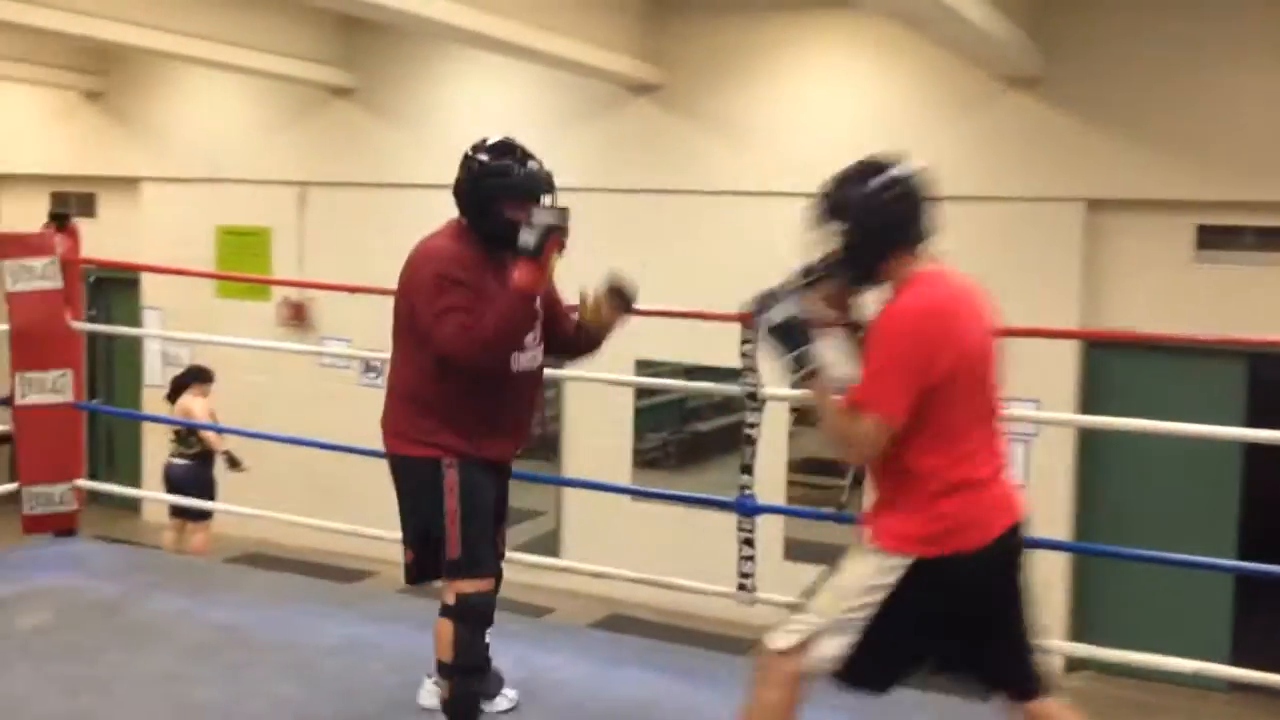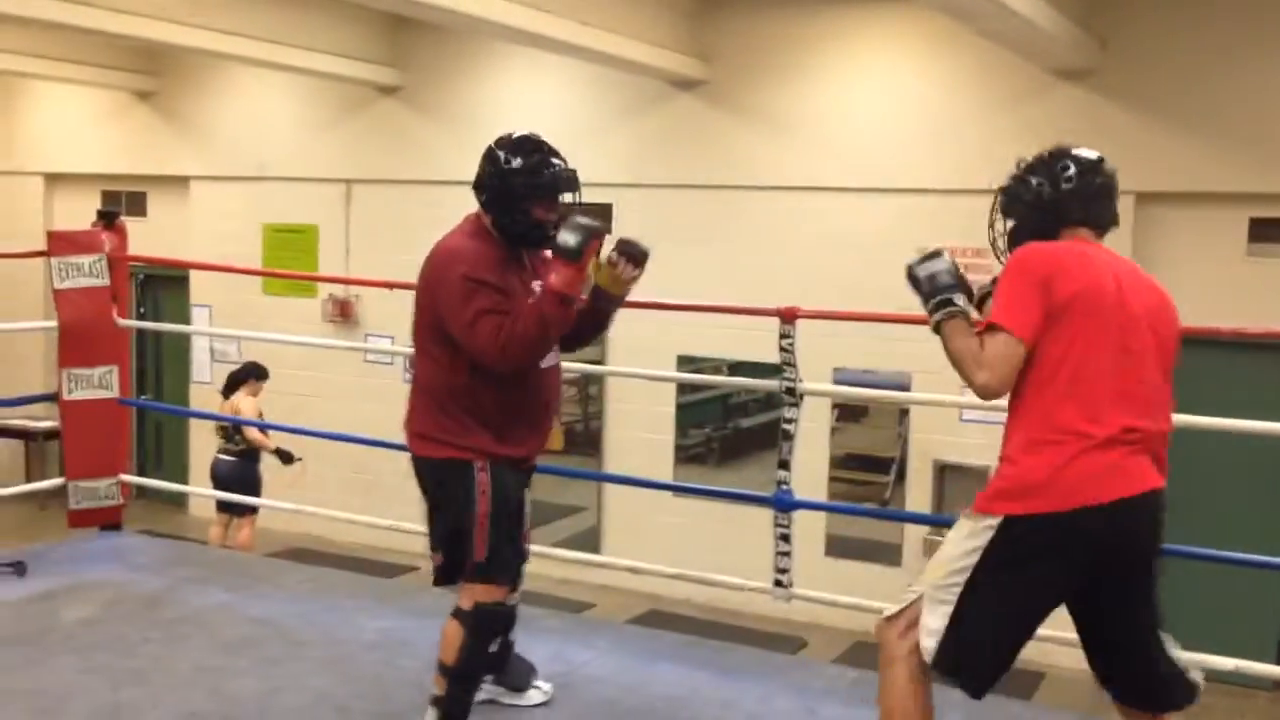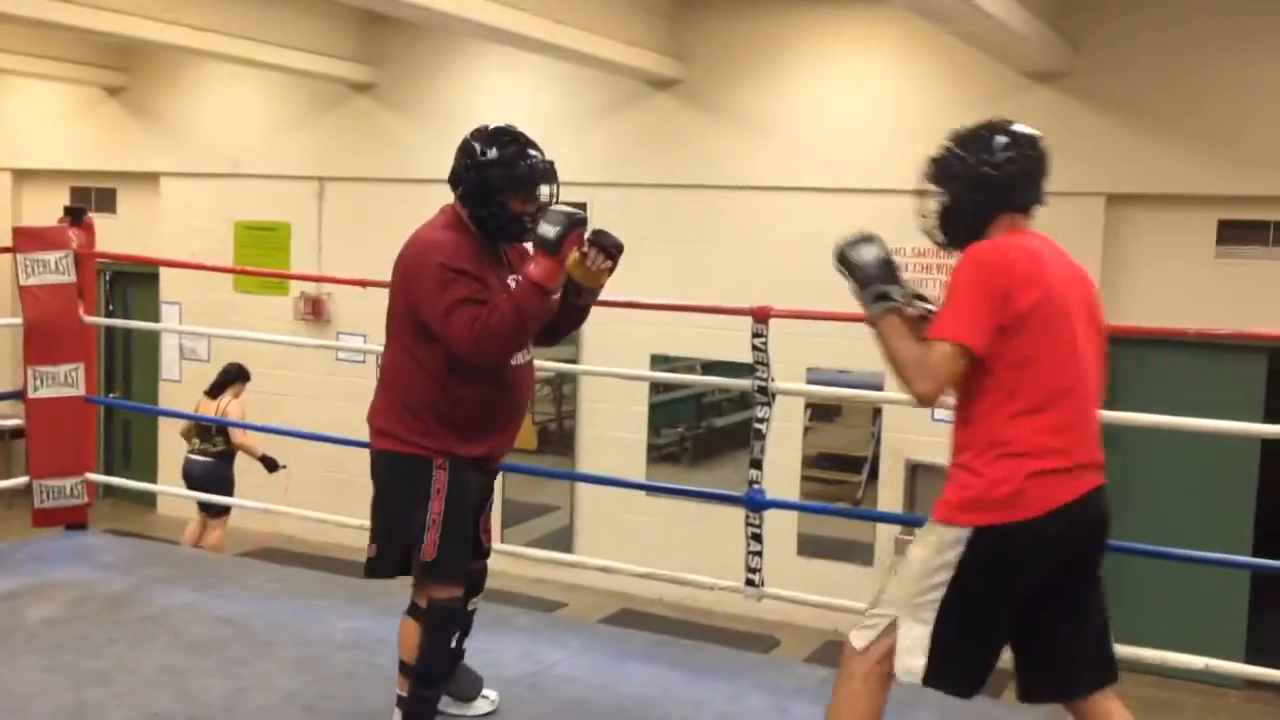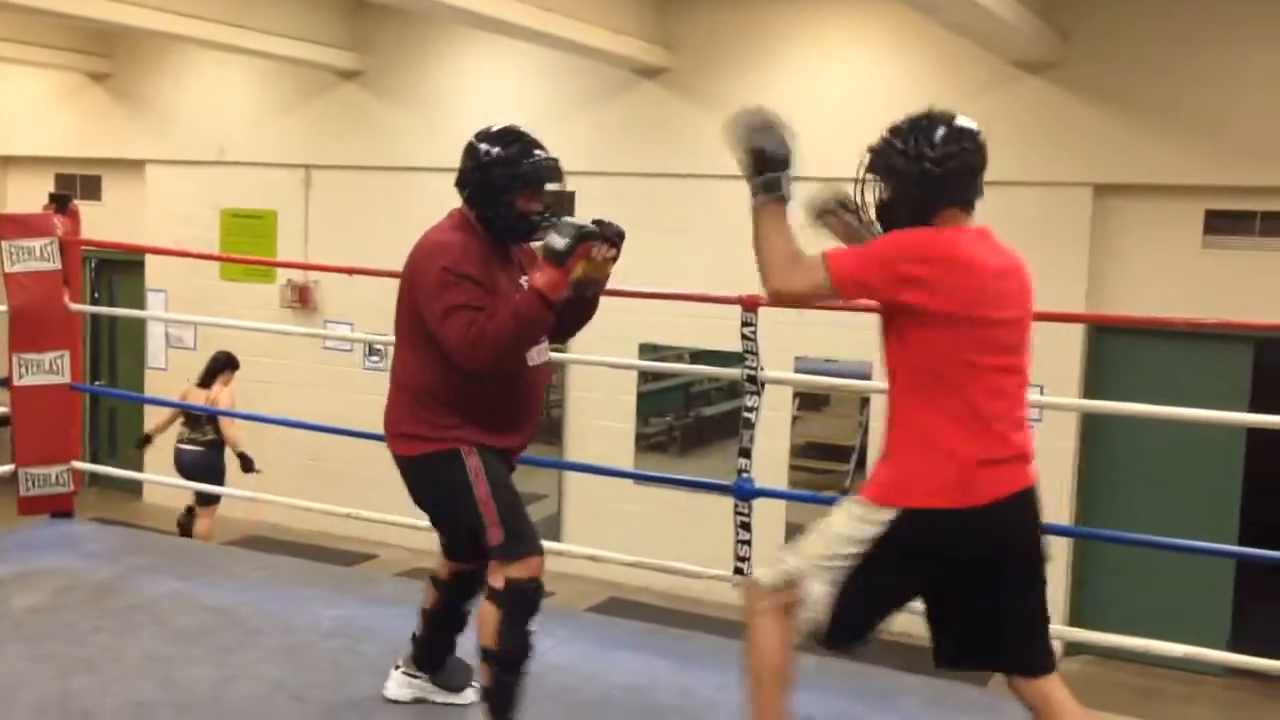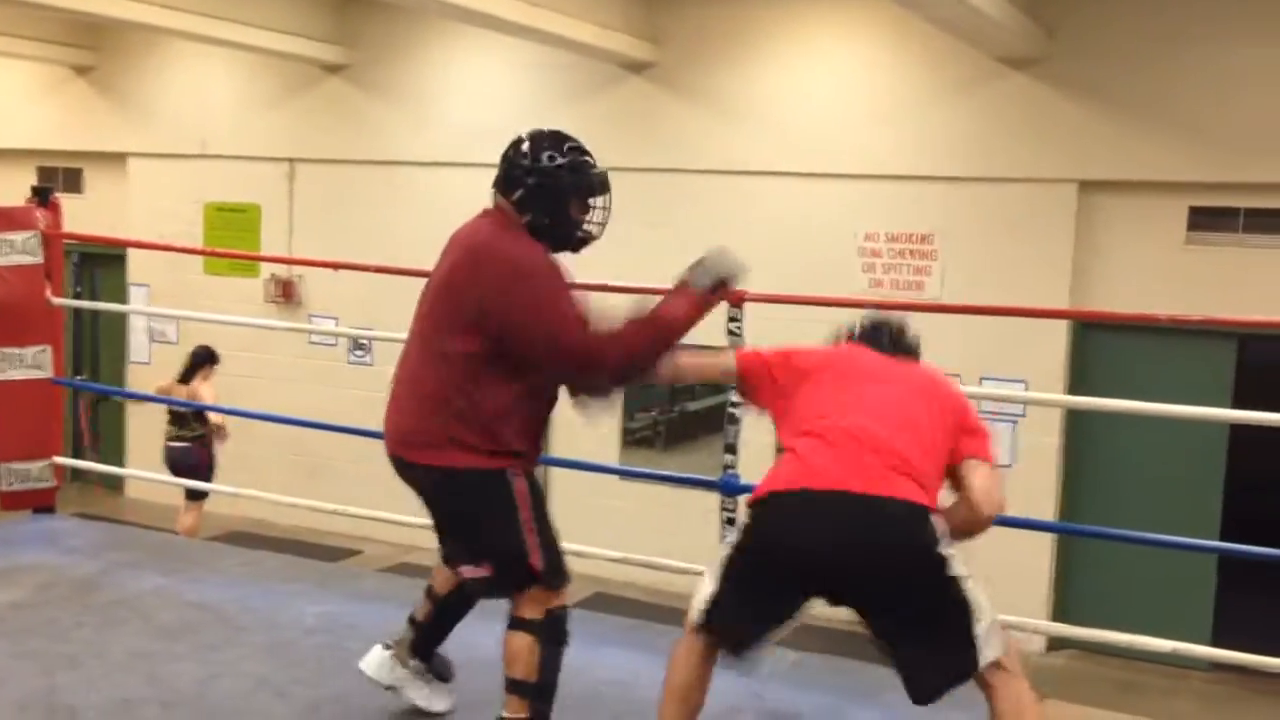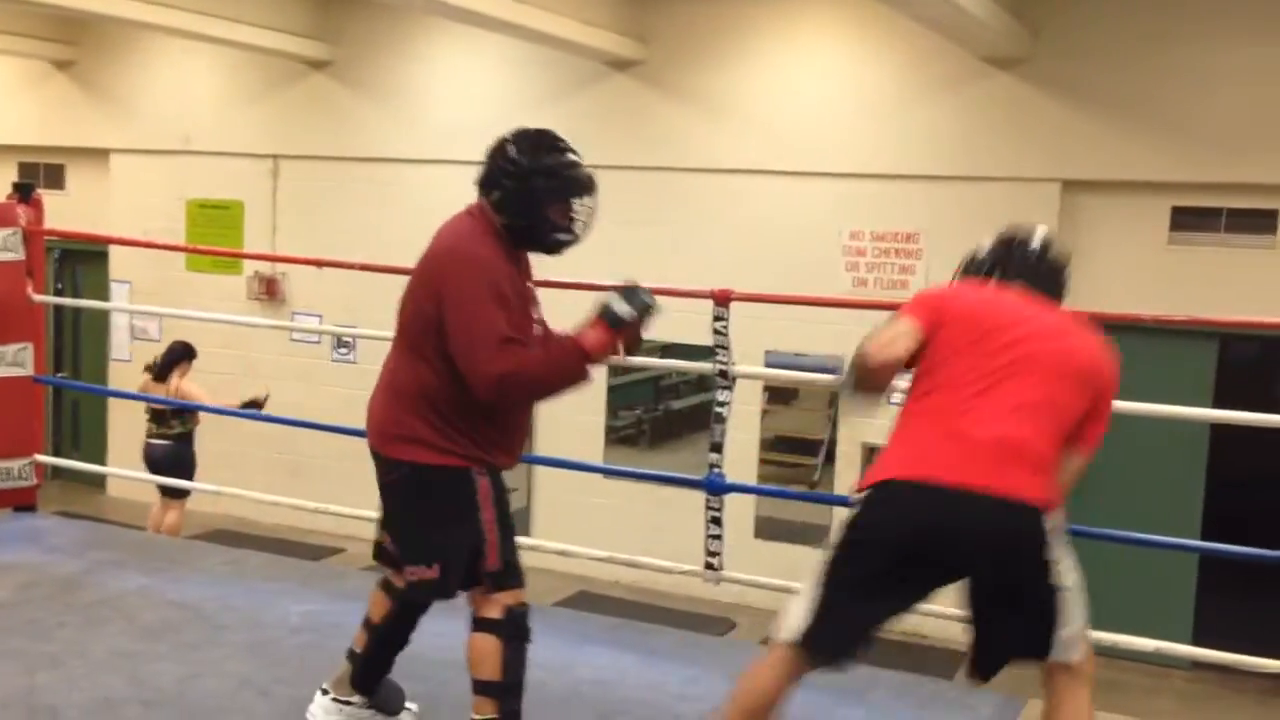
dt=0.3s
person 1, frame 1
left shoulder: (514, 255)
right shoulder: (440, 260)
left elbow: (559, 337)
right elbow: (475, 345)
left wrist: (594, 319)
right wrist: (531, 273)
left hip: (489, 446)
right hip: (438, 447)
left knee: (481, 571)
right knee: (471, 585)
person 1, frame 2
left shoulder: (527, 252)
right shoulder: (462, 260)
left elbow: (566, 336)
right elbow: (508, 350)
left wrist: (607, 291)
right wrist: (567, 276)
left hip: (503, 447)
right hip: (463, 451)
left knee: (503, 570)
right knee: (484, 590)
left ankle: (495, 668)
person 1, frame 3
left shoulder: (504, 244)
right shoulder: (437, 251)
left elbow: (541, 330)
right elbow: (484, 341)
left wrist: (581, 286)
right wrist: (545, 267)
left hip: (470, 446)
right hip: (426, 448)
left knee: (466, 575)
right knee: (440, 588)
person 1, frame 4
left shoulder: (504, 247)
right shoulder: (448, 255)
left elbow: (550, 329)
right elbow: (481, 347)
left wrist: (585, 277)
right wrist: (549, 277)
left hip: (476, 437)
right hip: (444, 439)
left knee: (466, 555)
right knee: (517, 571)
left ankle: (423, 669)
person 1, frame 5
left shoulder: (489, 245)
right shoulder: (516, 262)
left elbow: (557, 351)
right elbow: (593, 366)
right wrist: (687, 303)
left hip: (426, 436)
right hip: (466, 453)
left knee: (476, 558)
right knee: (541, 597)
left ankle: (406, 656)
person 1, frame 6
left shoulder: (496, 242)
right shoulder: (474, 260)
left elbow: (519, 347)
right elbow: (502, 377)
left wrist: (598, 332)
right wrist: (592, 341)
left hip: (423, 441)
right hip: (441, 452)
left knee: (420, 574)
right knee: (501, 599)
person 2, frame 1
left shoulder: (910, 316)
right shoulder: (959, 294)
left elbow: (863, 448)
left wrist: (801, 355)
right wrist: (837, 313)
left hip: (926, 540)
right hip: (988, 530)
left knee: (783, 657)
person 2, frame 2
left shoulder: (1037, 263)
right shoulder: (1154, 295)
left elbow: (989, 378)
left wrist: (946, 306)
left hip: (1041, 506)
right hip: (1134, 505)
left knee: (902, 636)
person 2, frame 3
left shoulder: (988, 262)
right shoulder: (1072, 273)
left elbow: (928, 384)
left wrist: (880, 297)
right wrist: (928, 324)
left hip: (997, 511)
right hip: (1077, 506)
left knee: (868, 656)
person 2, frame 4
left shoulder: (921, 251)
right shoulder: (1008, 264)
left elbow: (785, 283)
left wrist: (768, 185)
right wrist: (867, 241)
left hip: (919, 503)
right hip: (1008, 501)
left knee: (771, 599)
person 2, frame 5
left shoulder: (813, 363)
right shoulder: (947, 396)
left elbow: (687, 368)
right elbow: (985, 504)
left knee: (702, 635)
right knee: (1000, 667)
person 2, frame 6
left shoulder: (950, 301)
right shoulder: (1095, 356)
left elbow: (881, 355)
right elbow: (1057, 481)
left wrist: (870, 381)
left hip: (910, 497)
right hip: (1015, 514)
left knee: (794, 645)
right knee: (1069, 665)
person 3, frame 1
left shoulder: (177, 404)
right shoulder: (198, 403)
right elbow: (206, 433)
right wrist: (226, 453)
left hip: (174, 468)
right hip: (194, 471)
left knee: (175, 523)
right knee: (200, 526)
person 3, frame 2
left shoulder: (227, 401)
right shoulder: (247, 402)
right elbow: (251, 434)
right wrist: (277, 450)
left hip: (220, 465)
right hip: (241, 468)
left knee: (221, 519)
right knee: (245, 522)
person 3, frame 3
left shoulder: (204, 400)
right shoulder: (233, 404)
left elbow: (184, 430)
right elbow: (238, 439)
right wrist: (264, 458)
left hip: (191, 465)
right hip: (215, 469)
left knee: (204, 515)
right knee: (217, 523)
person 3, frame 4
left shoulder: (191, 390)
right shoulder: (223, 394)
left elbow: (170, 417)
right elbow: (227, 428)
left wrist: (148, 436)
right wrist: (242, 455)
left hip: (182, 454)
right hip: (206, 457)
right knee: (207, 512)
left ankle: (188, 516)
person 3, frame 5
left shoulder: (172, 385)
right shoulder: (201, 388)
right elbow: (211, 410)
right wrist: (217, 425)
left hip: (172, 451)
right hip: (195, 453)
left knee: (191, 500)
right knee: (194, 506)
person 3, frame 6
left shoulder: (150, 382)
right shoulder: (182, 386)
left elbow: (141, 389)
right elbow: (212, 406)
left wrist: (148, 371)
right wrist: (245, 405)
left hip: (152, 449)
right hip: (176, 451)
left knee: (165, 499)
right knee: (175, 505)
